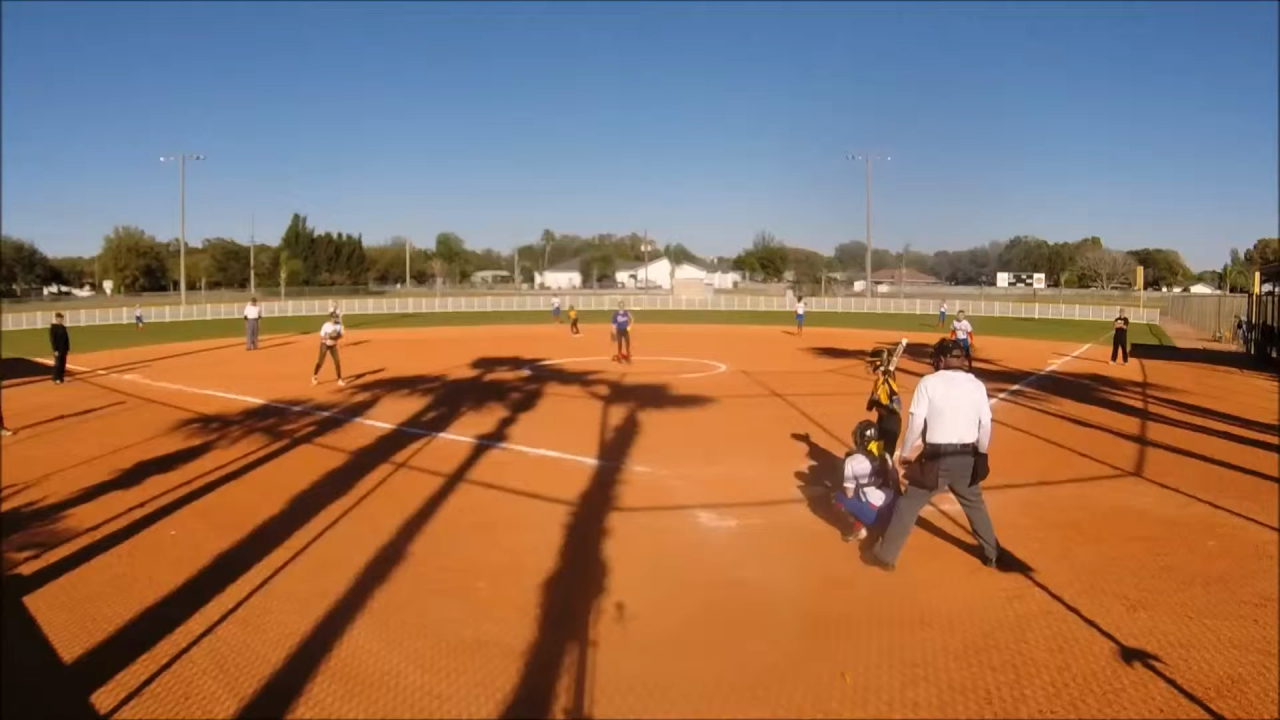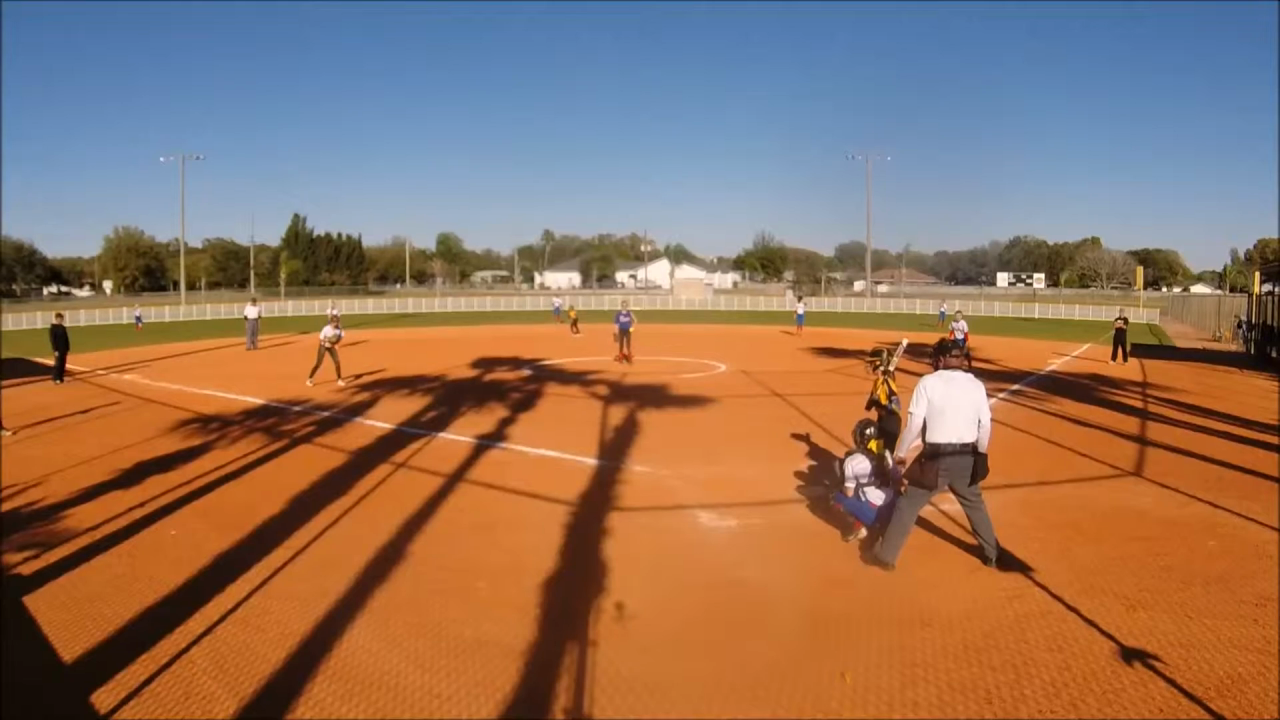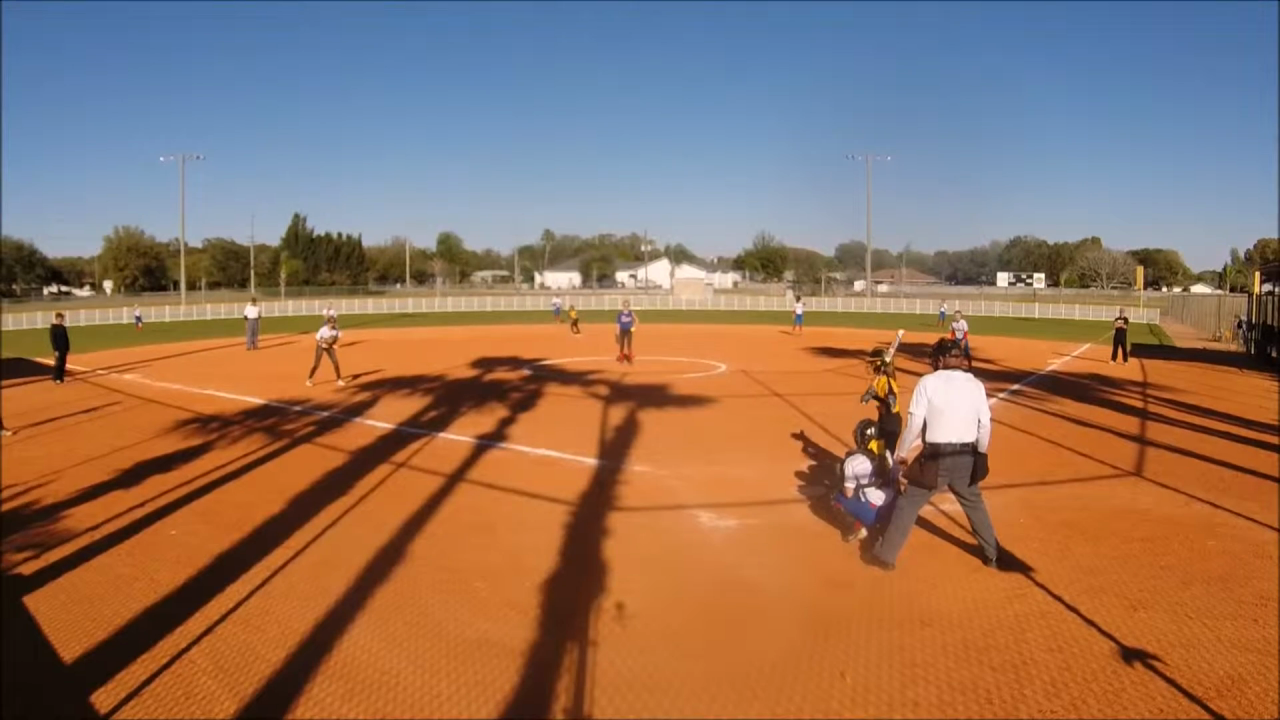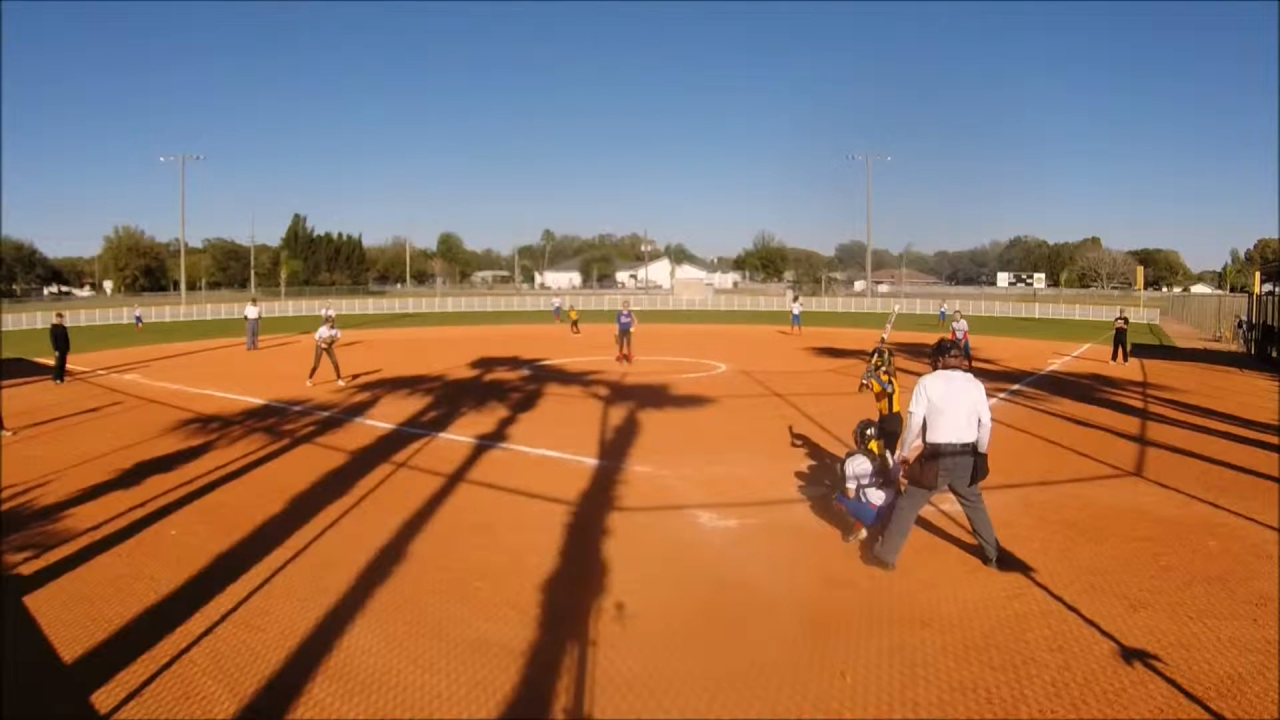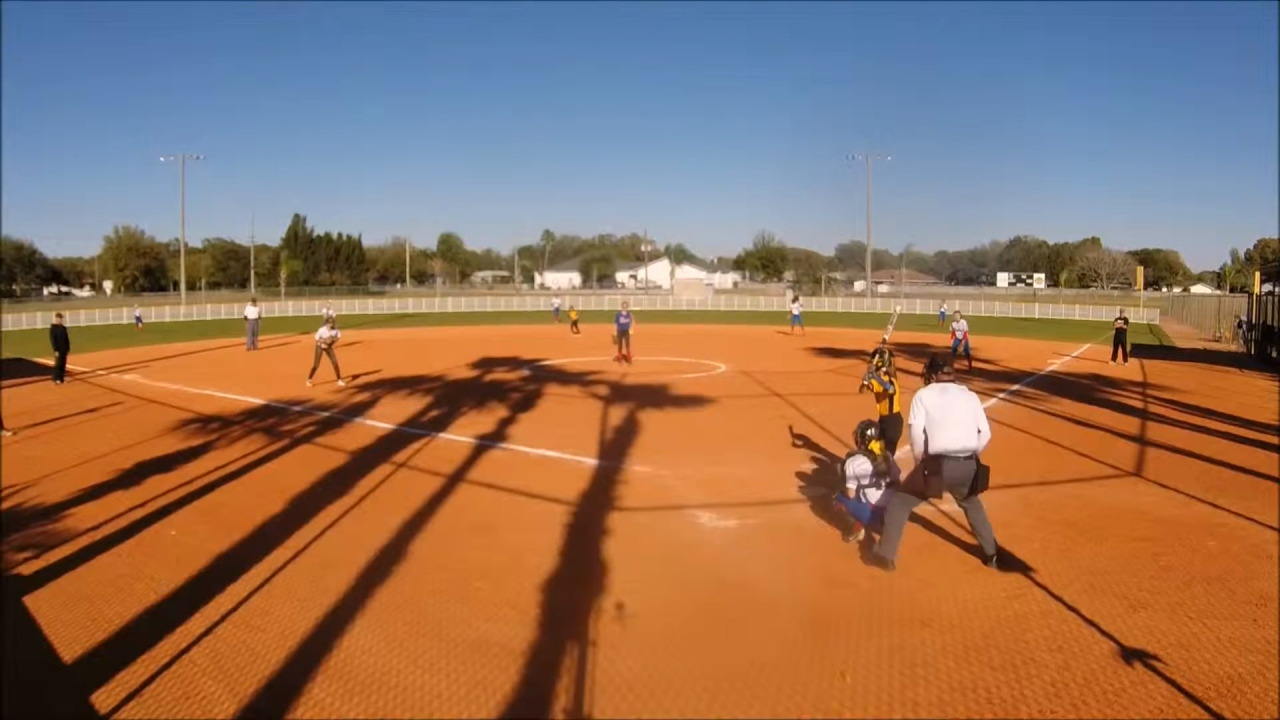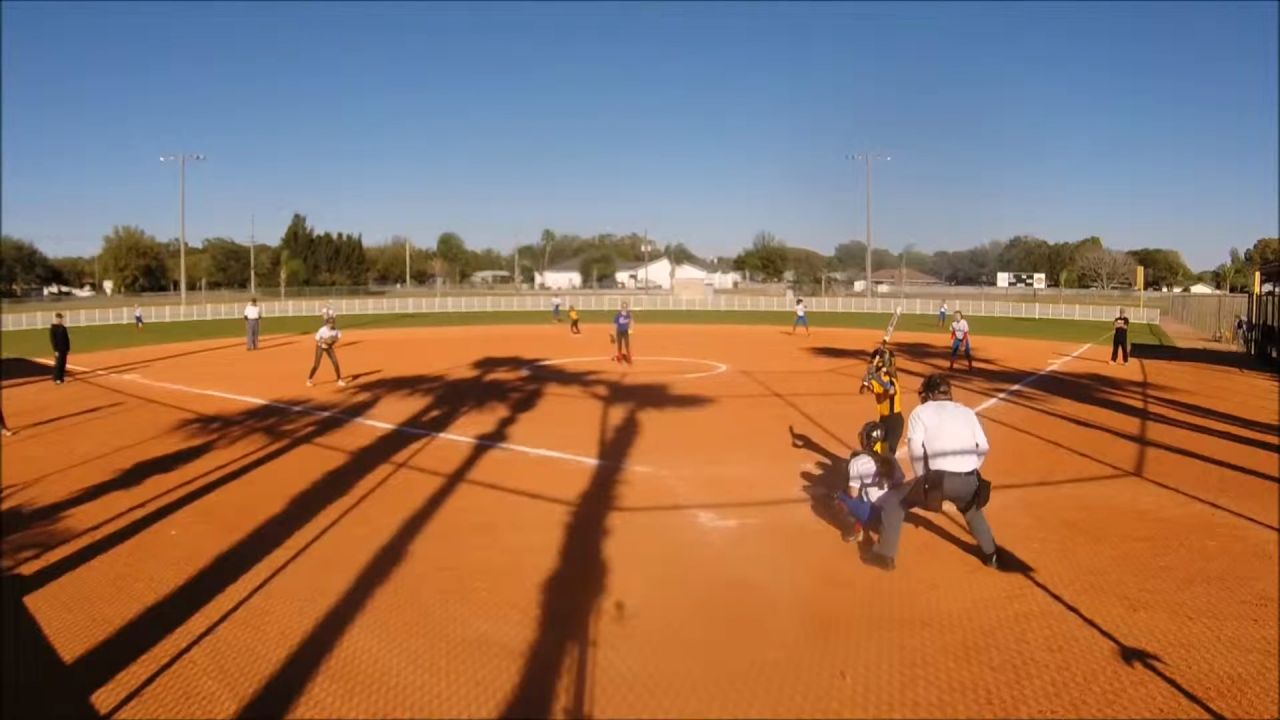
dt=0.3s
person 1, frame 1
left shoulder: (929, 382)
right shoulder: (977, 385)
left elbow: (916, 422)
right elbow: (986, 425)
left wrist: (904, 452)
right wrist: (980, 455)
left hip: (936, 456)
right hip: (966, 457)
left knee: (908, 505)
right knee: (975, 504)
left ankle: (885, 556)
right ankle: (993, 554)
person 1, frame 2
left shoulder: (929, 382)
right shoulder: (976, 385)
left elbow: (914, 422)
right elbow: (985, 424)
left wrist: (900, 452)
right wrist: (979, 455)
left hip: (936, 455)
right hip: (966, 456)
left knee: (908, 504)
right knee: (975, 504)
left ankle: (885, 555)
right ankle: (993, 554)
person 1, frame 3
left shoulder: (928, 382)
right shoulder: (976, 385)
left elbow: (915, 422)
right elbow: (985, 424)
left wrist: (901, 452)
right wrist: (980, 455)
left hip: (936, 455)
right hip: (966, 456)
left knee: (907, 504)
right knee: (975, 504)
left ankle: (885, 555)
right ankle: (992, 554)
person 1, frame 4
left shoulder: (928, 381)
right shoulder: (976, 385)
left elbow: (914, 421)
right elbow: (986, 424)
left wrist: (903, 451)
right wrist: (979, 455)
left hip: (936, 455)
right hip: (966, 456)
left knee: (907, 505)
right knee: (975, 504)
left ankle: (885, 556)
right ankle: (993, 555)
person 1, frame 5
left shoulder: (924, 394)
right shoulder: (971, 396)
left elbow: (916, 433)
right elbow: (985, 434)
left wrist: (922, 463)
left hip: (939, 464)
right hip: (968, 466)
left knee: (898, 502)
right knee: (972, 504)
left ankle: (884, 555)
right ankle: (991, 554)
person 1, frame 6
left shoulder: (921, 411)
right shoulder: (967, 412)
left elbow: (915, 448)
right elbow: (983, 448)
left wrist: (923, 478)
left hip: (940, 479)
right hip: (969, 481)
left knee: (891, 501)
right knee: (971, 507)
left ankle: (884, 555)
right ankle: (991, 555)
